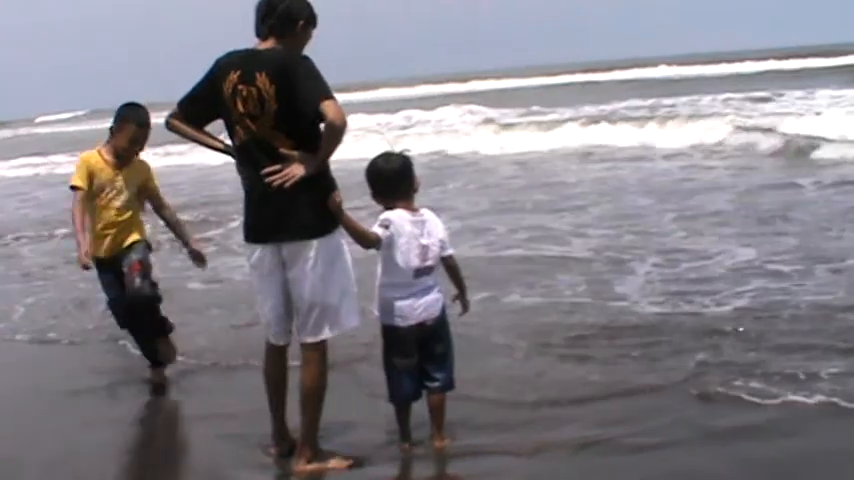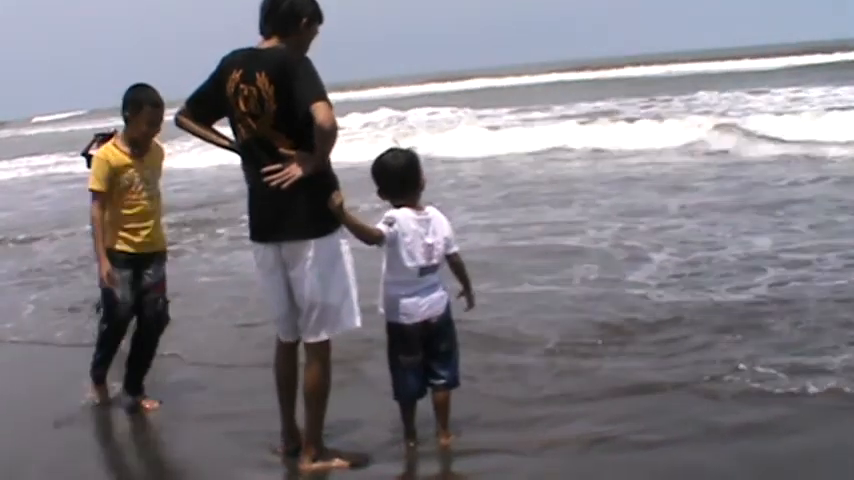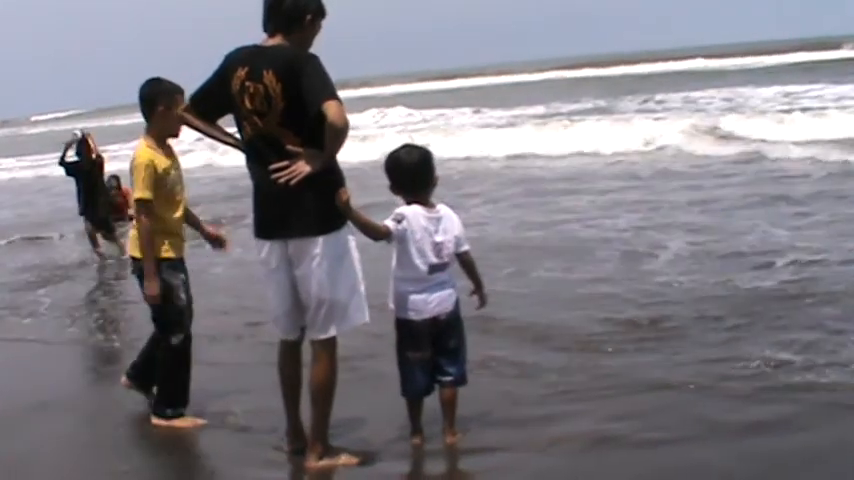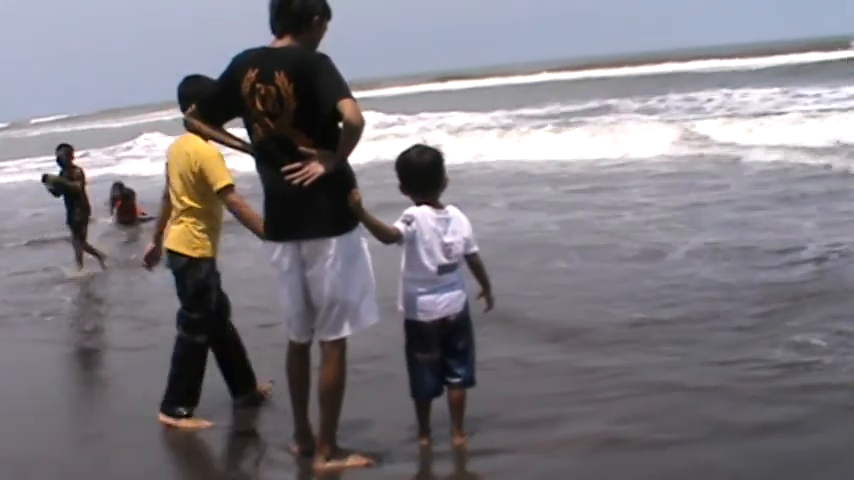
dt=0.4s
person 1, frame 1
left shoulder: (226, 68)
right shoulder: (294, 66)
left elbow: (177, 120)
right elbow: (335, 120)
left wrist: (234, 150)
right wrist: (316, 163)
left hip: (260, 220)
right hip: (308, 217)
left knee: (276, 337)
right knee: (315, 341)
left ankle: (279, 437)
right ankle: (308, 453)
person 1, frame 2
left shoulder: (232, 66)
right shoulder: (293, 65)
left elbow: (186, 117)
right elbow: (325, 122)
left wrist: (241, 148)
right wrist: (315, 163)
left hip: (264, 220)
right hip: (309, 217)
left knee: (287, 335)
right knee: (317, 340)
left ankle: (289, 435)
right ankle: (313, 451)
person 1, frame 3
left shoulder: (236, 64)
right shoulder: (300, 63)
left elbow: (189, 113)
right elbow: (337, 119)
left wrist: (245, 144)
right wrist: (322, 160)
left hip: (270, 216)
right hip: (315, 214)
left knee: (289, 334)
right knee: (324, 336)
left ankle: (294, 434)
right ankle: (318, 449)
person 1, frame 4
left shoulder: (243, 66)
right shoulder: (312, 64)
left elbow: (195, 119)
right elbow: (353, 119)
left wrist: (253, 148)
right wrist: (334, 161)
left hip: (281, 218)
right hip: (327, 215)
left knee: (298, 336)
right knee: (333, 339)
left ankle: (301, 436)
right ankle: (327, 451)
person 2, frame 1
left shoulder: (141, 169)
right shoulder: (88, 162)
left elbow: (162, 208)
right elbow: (79, 206)
left wrist: (189, 244)
right wrist: (82, 243)
left hip: (132, 242)
right hip: (102, 251)
left knee: (141, 293)
right knee: (125, 313)
left ankle: (162, 334)
right ankle: (156, 361)
person 2, frame 2
left shoulder: (156, 152)
right shoulder: (106, 157)
right elbow: (97, 209)
right wrist: (101, 259)
left hip: (152, 249)
right hip: (118, 248)
left knee: (155, 319)
right knee: (118, 313)
left ankle: (135, 388)
right ankle: (99, 371)
person 2, frame 3
left shoulder: (166, 150)
right shoulder: (146, 159)
right elbow: (145, 218)
left wrist: (203, 229)
right wrist: (150, 276)
left hip: (169, 253)
right hip: (155, 256)
left knee: (174, 323)
right knee: (175, 329)
left ankle: (139, 374)
right ankle: (167, 409)
person 2, frame 4
left shoulder: (176, 147)
right shoulder: (208, 152)
left elbow: (167, 198)
right elbow: (234, 202)
left wrist: (157, 242)
left hip: (178, 247)
right hip: (195, 252)
left knee: (218, 317)
right knee: (196, 330)
left ankle: (244, 387)
right ankle: (176, 408)
person 3, frame 1
left shoulder: (390, 221)
right shoulder: (432, 219)
left elbow: (368, 240)
right elbow: (450, 262)
left wrist: (341, 214)
right wrist: (462, 292)
left hip: (398, 317)
right hip: (431, 311)
left knee: (402, 384)
right knee: (436, 378)
left ankle: (405, 436)
right ankle: (438, 435)
person 3, frame 2
left shoulder: (395, 220)
right shoulder: (437, 217)
left elbow: (372, 236)
right elbow: (455, 259)
left wrist: (343, 214)
right wrist: (467, 288)
left hip: (403, 315)
right hip: (436, 308)
left knee: (408, 381)
right knee: (442, 376)
left ankle: (410, 434)
right ankle: (443, 432)
person 3, frame 3
left shoulder: (405, 217)
right shoulder: (449, 215)
left elbow: (379, 232)
right elbow: (465, 258)
left wrist: (349, 210)
right wrist: (479, 287)
left hip: (412, 311)
right hip: (445, 305)
left knee: (415, 378)
right knee: (449, 372)
left ankle: (416, 432)
right ankle: (450, 430)
person 3, frame 4
left shoulder: (414, 218)
right shoulder: (458, 216)
left elbow: (389, 235)
right elbow: (474, 260)
left wrist: (361, 212)
right wrist: (487, 289)
left hip: (421, 312)
right hip: (454, 306)
left knee: (424, 379)
right knee: (457, 374)
left ankle: (424, 433)
right ankle: (458, 431)
